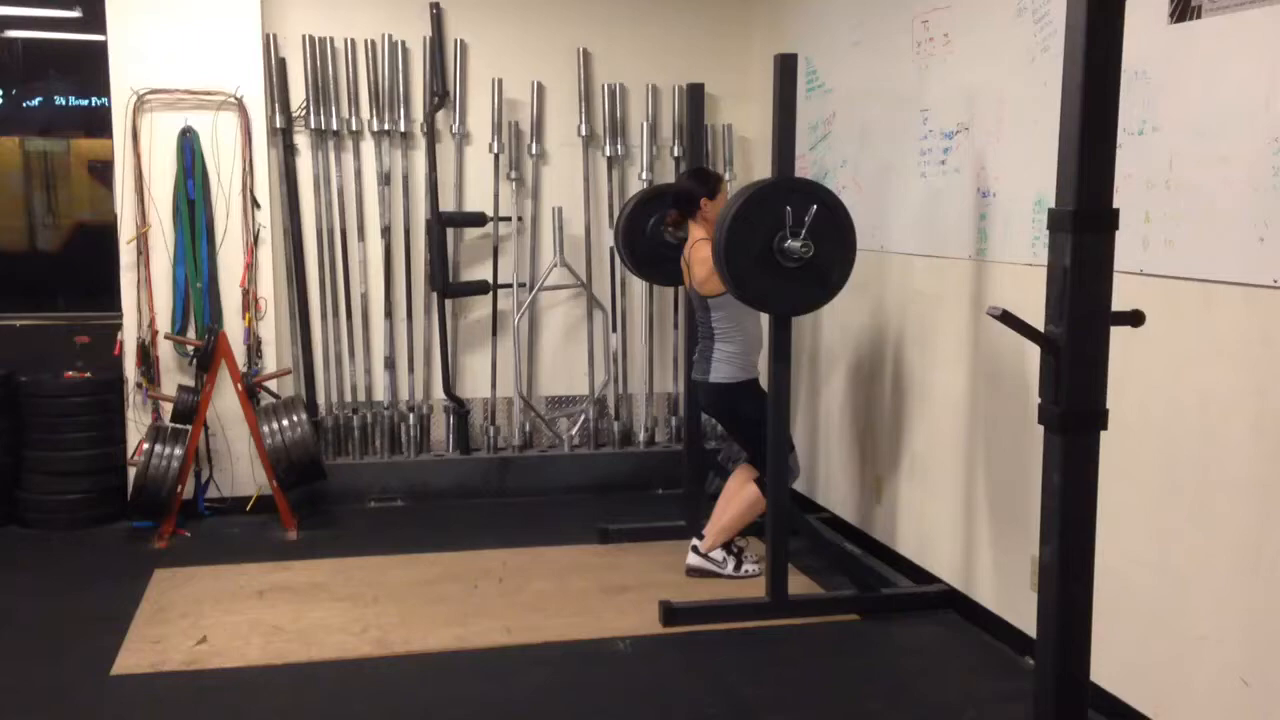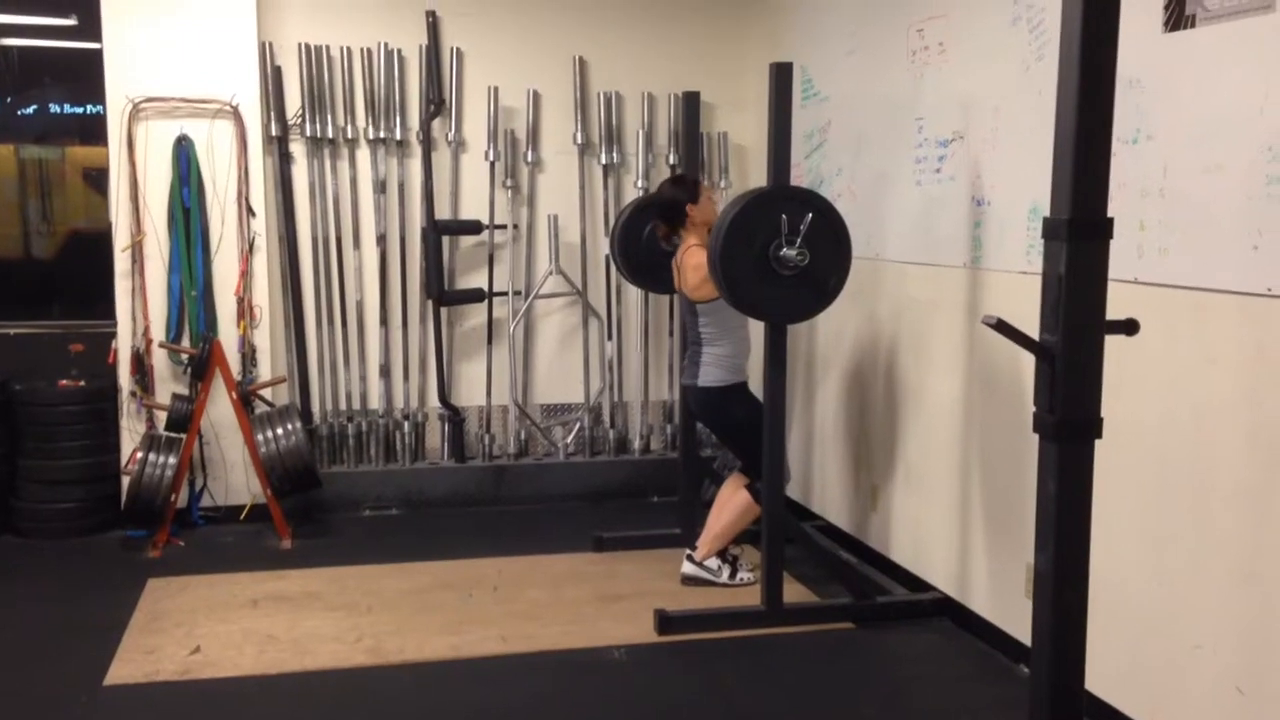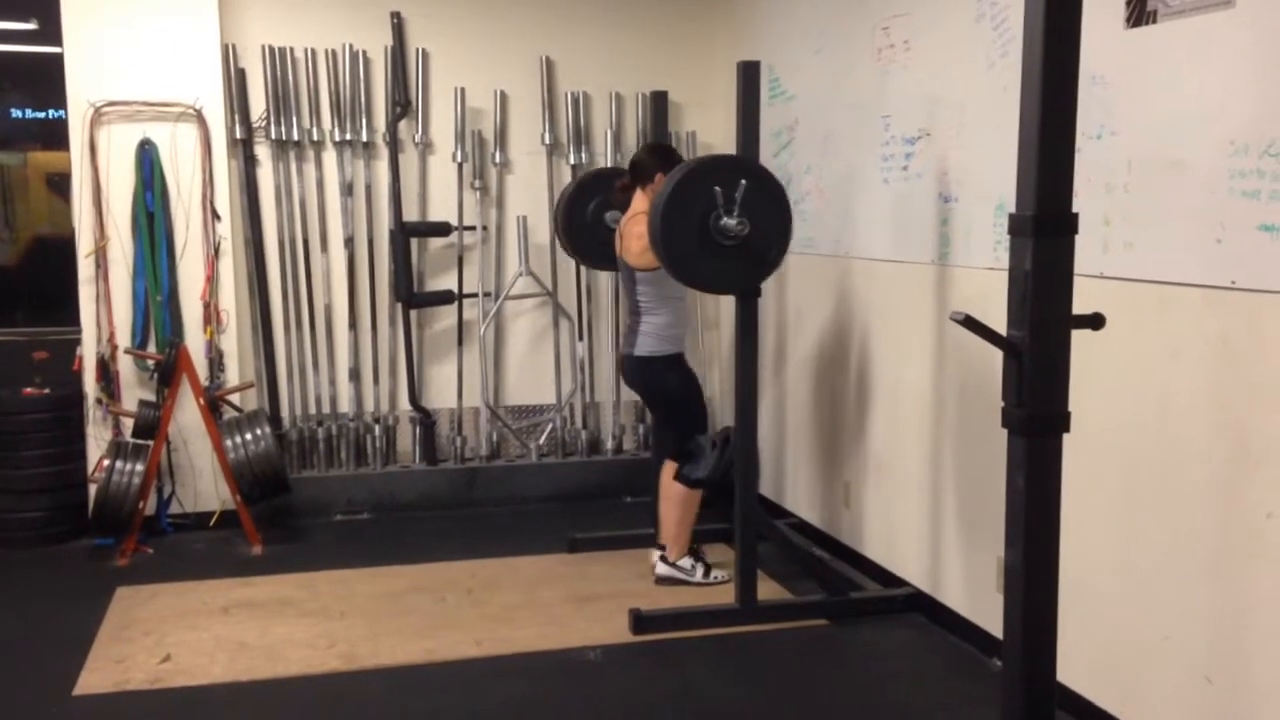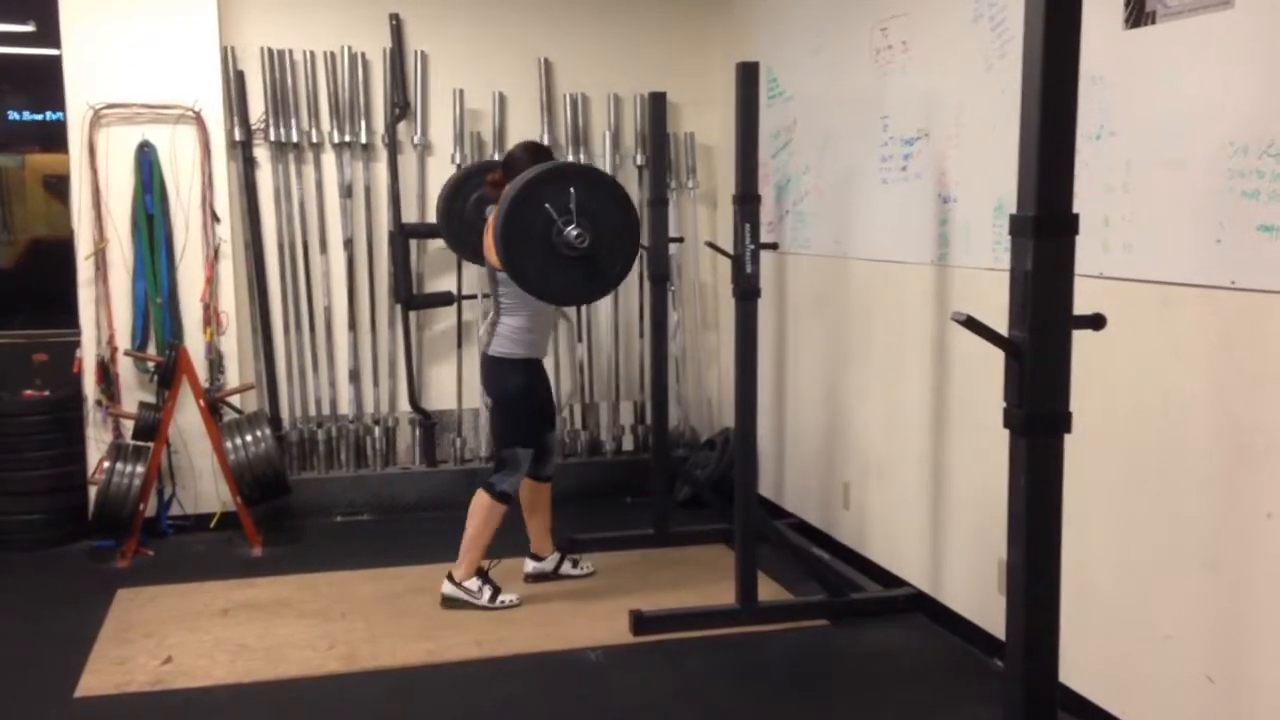
dt=1s
person 1, frame 1
left shoulder: (694, 250)
right shoulder: (709, 255)
left hip: (717, 376)
right hip: (728, 381)
left knee: (762, 457)
left ankle: (714, 537)
right ankle: (709, 550)
person 1, frame 2
left shoulder: (686, 255)
right shoulder: (701, 261)
left hip: (705, 382)
right hip: (718, 386)
left knee: (755, 465)
left ankle: (709, 546)
right ankle: (703, 558)
person 1, frame 3
left shoulder: (629, 224)
right shoulder: (646, 230)
left hip: (642, 355)
right hip: (658, 360)
left knee: (678, 448)
right knee: (692, 453)
left ankle: (668, 544)
right ankle: (676, 560)
person 1, frame 4
left shoulder: (501, 224)
left hip: (515, 360)
right hip: (512, 363)
left knee: (537, 459)
right knee: (509, 470)
left ankle: (543, 556)
right ankle: (462, 578)
